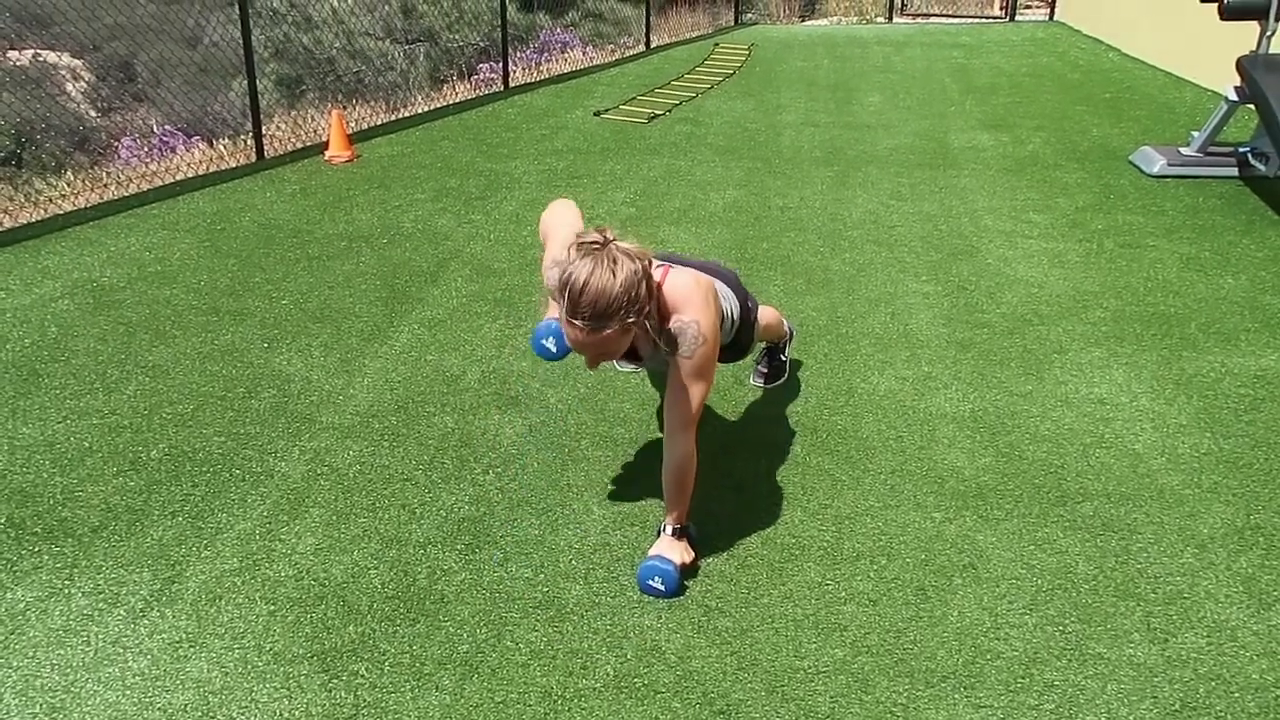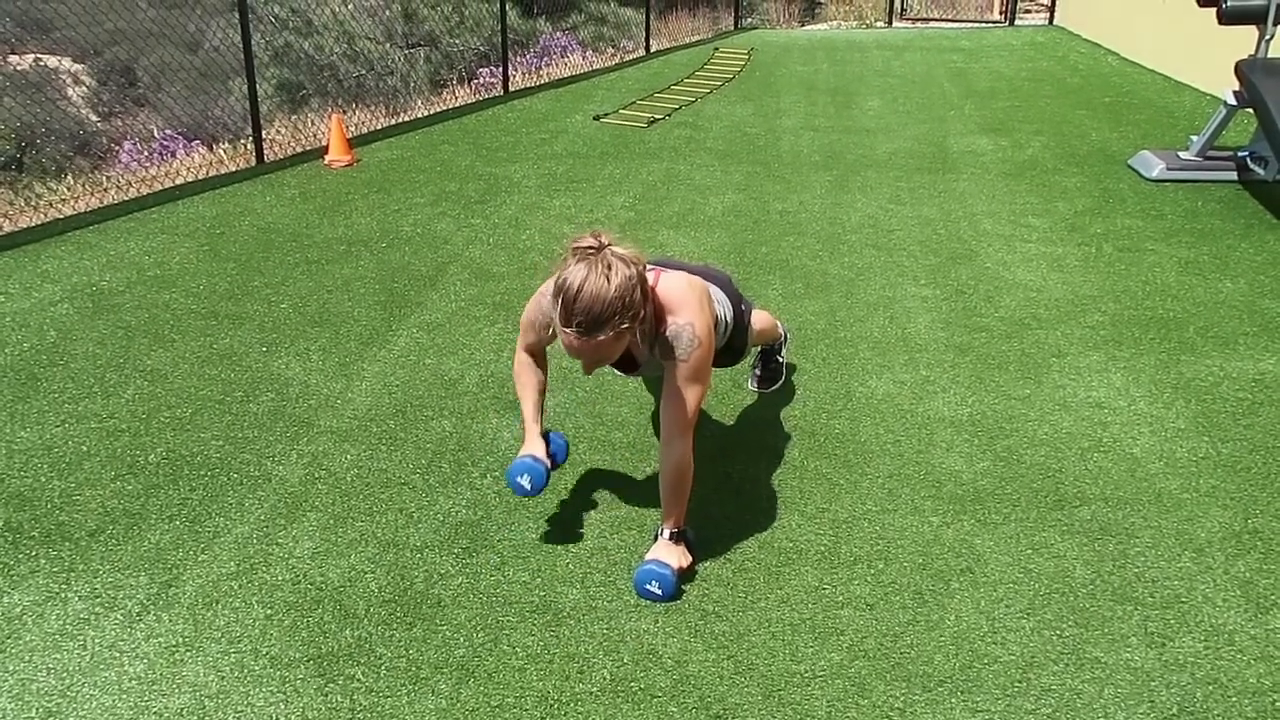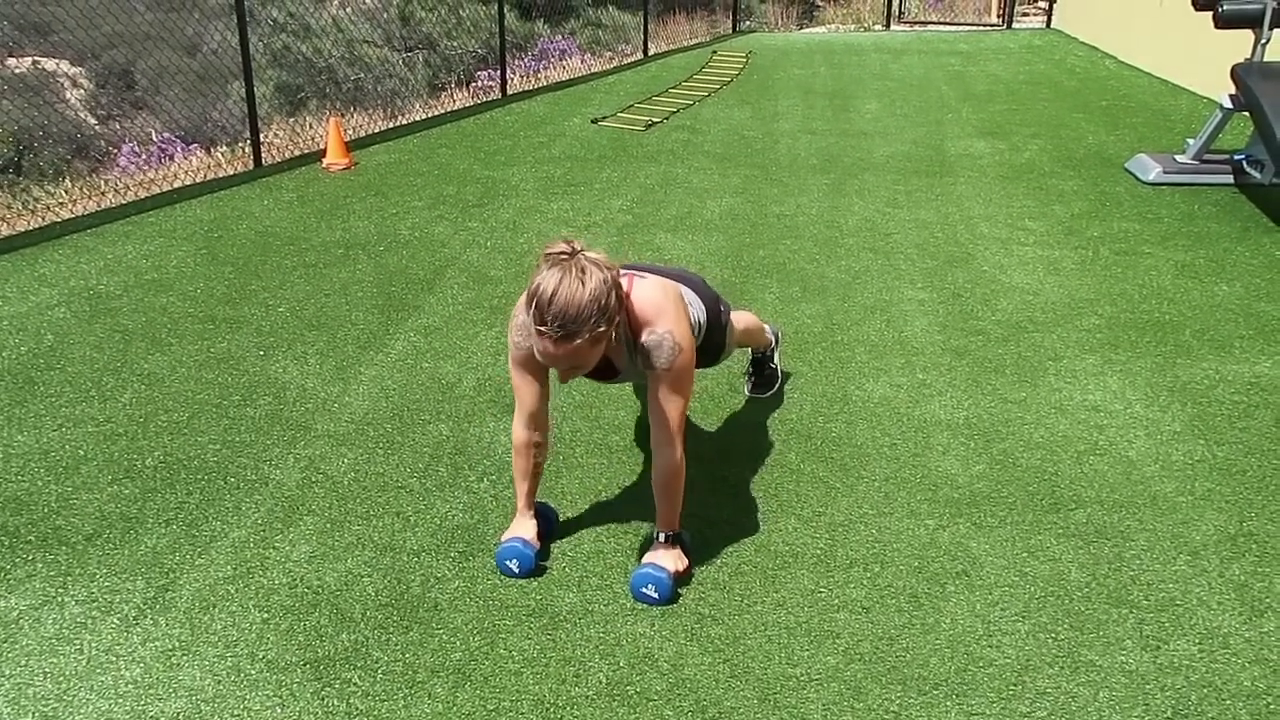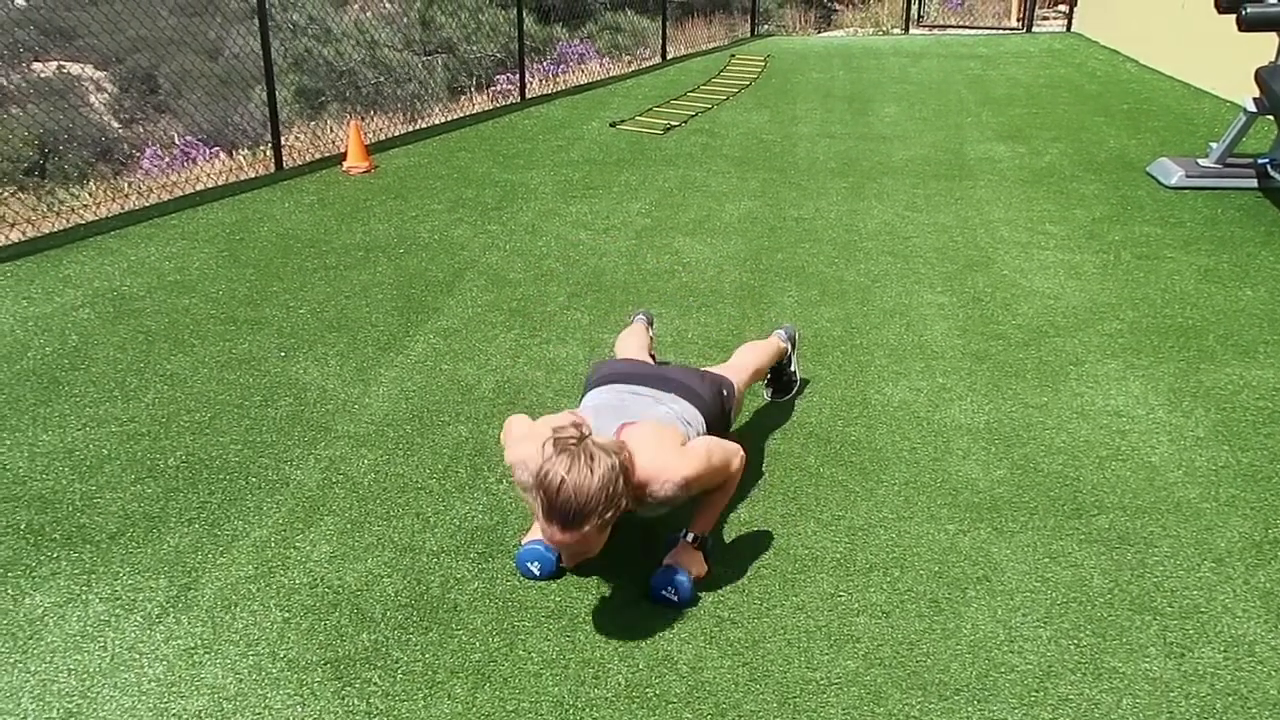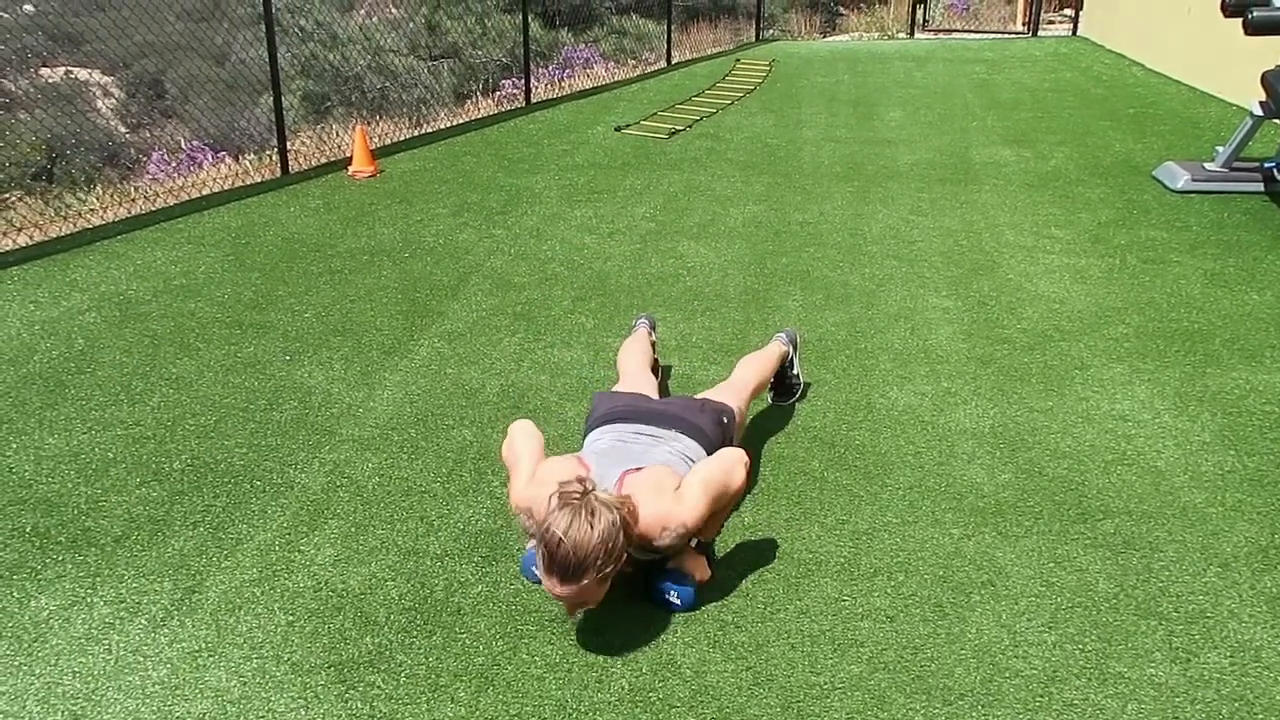
dt=0.5s
person 1, frame 1
left shoulder: (689, 322)
right shoulder: (565, 276)
left elbow: (680, 437)
right elbow: (560, 208)
left wrist: (674, 532)
right wrist: (553, 310)
left hip: (724, 305)
left knee: (758, 326)
left ankle: (779, 334)
person 1, frame 2
left shoulder: (684, 324)
right shoulder: (554, 301)
left elbow: (676, 440)
right elbow: (527, 351)
left wrist: (671, 536)
right wrist: (533, 435)
left hip: (715, 303)
left knee: (748, 329)
left ankle: (773, 337)
person 1, frame 3
left shoulder: (661, 331)
right shoulder: (532, 318)
left elbow: (668, 447)
right elbow: (528, 425)
left wrist: (666, 539)
right wrist: (524, 515)
left hip: (693, 303)
left knee: (733, 330)
left ankle: (765, 341)
person 1, frame 4
left shoulder: (665, 479)
right shoulder: (529, 463)
left elbow: (734, 459)
right elbow: (513, 427)
left wrist: (693, 541)
right wrist: (540, 521)
left hip: (688, 400)
right hip: (612, 385)
left knee: (737, 371)
left ankle: (781, 343)
right ankle: (641, 325)
person 1, frame 5
left shoulder: (668, 524)
right shoulder: (534, 502)
left elbow: (737, 461)
right elbow: (521, 429)
left hip: (692, 431)
right hip: (615, 417)
left knee: (738, 387)
right knee: (633, 380)
left ankle: (781, 347)
right ankle: (644, 331)
